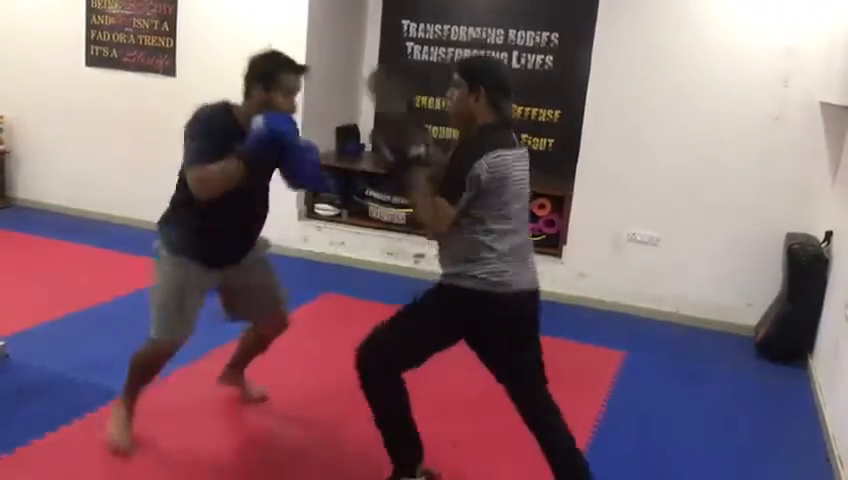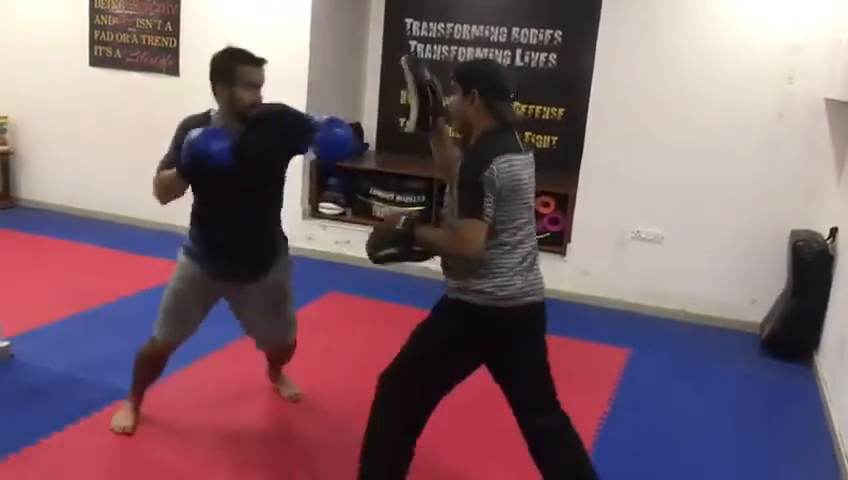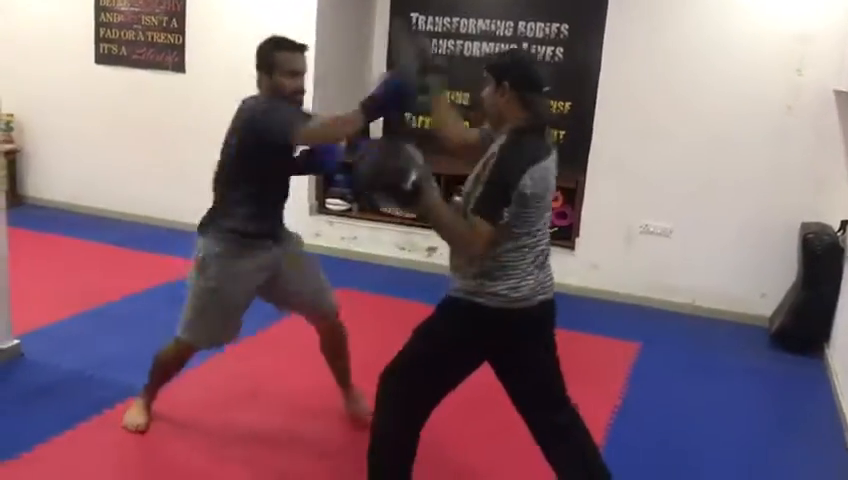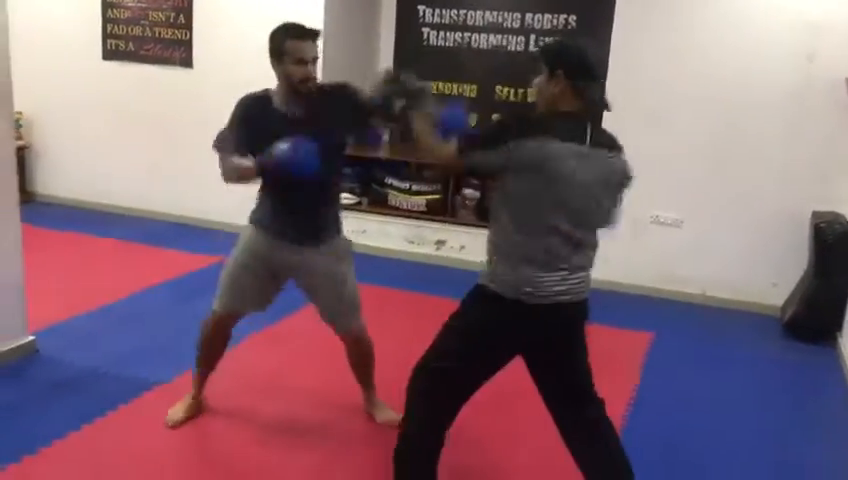
dt=0.2s
person 1, frame 1
left shoulder: (473, 151)
right shoulder: (512, 146)
left elbow: (435, 223)
left wrist: (416, 175)
right wrist: (420, 169)
left hip: (469, 290)
right hip: (521, 292)
left knee: (375, 358)
right knee: (533, 395)
person 1, frame 2
left shoulder: (480, 158)
right shoulder: (514, 149)
left elbow: (468, 246)
right elbow: (457, 177)
left wrist: (409, 229)
right wrist: (434, 122)
left hip: (476, 307)
right hip: (525, 305)
left knee: (398, 395)
right knee: (541, 413)
person 1, frame 3
left shoulder: (511, 159)
right shoulder: (531, 141)
left elbow: (471, 242)
right elbow: (460, 138)
left wrist: (420, 186)
right wrist: (431, 88)
left hip: (483, 307)
right hip: (533, 305)
left knee: (401, 392)
right knee: (552, 411)
person 1, frame 4
left shoulder: (524, 134)
right shoulder: (613, 157)
left elbow: (441, 155)
left wrist: (415, 109)
left hip: (507, 299)
right hip: (568, 303)
left knee: (431, 389)
right knee: (580, 408)
person 2, frame 1
right shoulder: (210, 121)
right elbow: (202, 187)
right wrist: (249, 155)
left hip: (241, 250)
right hip: (188, 250)
left knee: (274, 320)
right knee: (165, 343)
left ankle: (234, 372)
right ankle: (124, 410)
person 2, frame 2
left shoulder: (277, 121)
right shoulder: (194, 131)
right elbow: (162, 191)
right wrist: (187, 167)
left hip: (264, 261)
right hip: (206, 260)
left knee: (282, 343)
right knee: (163, 342)
left ankle: (275, 374)
right ankle: (132, 401)
person 2, frame 3
left shoulder: (288, 114)
right shoulder: (258, 112)
right elbow: (312, 134)
left wrist: (310, 162)
right wrist: (374, 105)
left hip: (274, 240)
right hip: (230, 248)
left knee: (329, 319)
right knee: (189, 341)
left ankle: (351, 396)
right ankle: (145, 399)
person 2, frame 4
left shoulder: (336, 99)
right shoulder: (254, 108)
right elbow: (229, 168)
right wrist: (264, 164)
left hip: (321, 237)
right hip: (268, 233)
left knee: (353, 330)
right knee: (221, 316)
left ankle: (371, 399)
right ankle: (195, 394)
